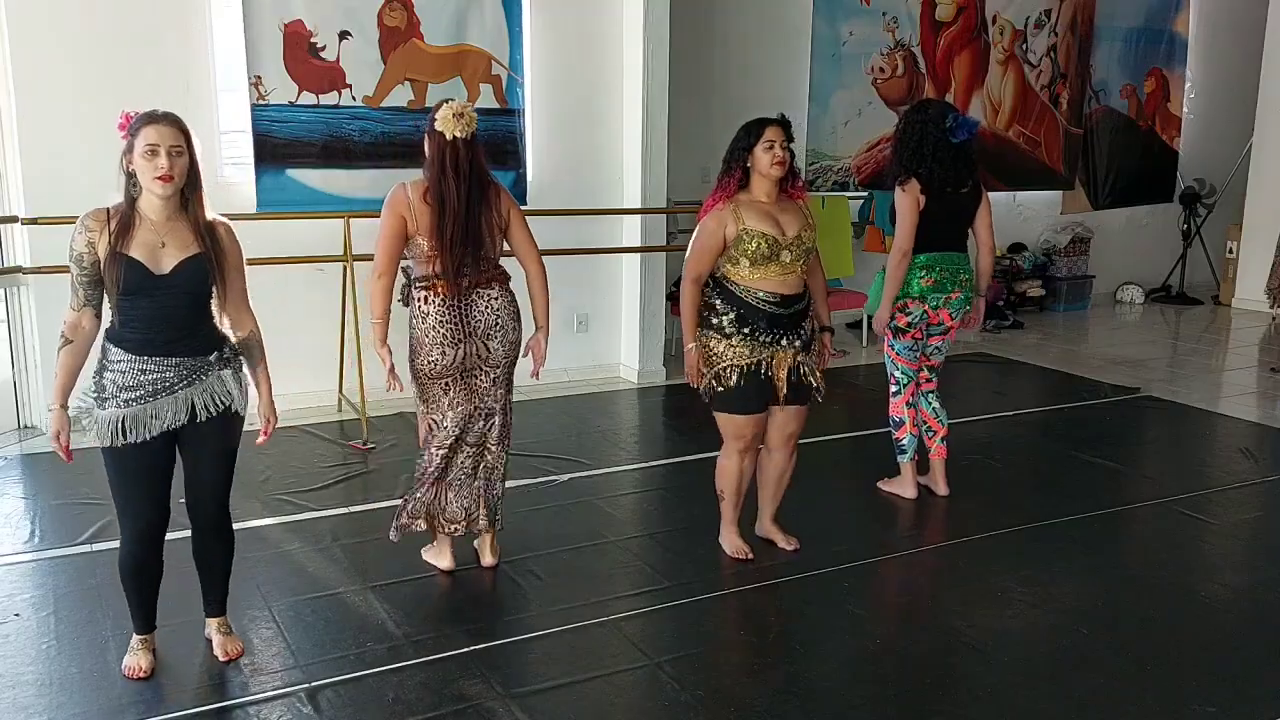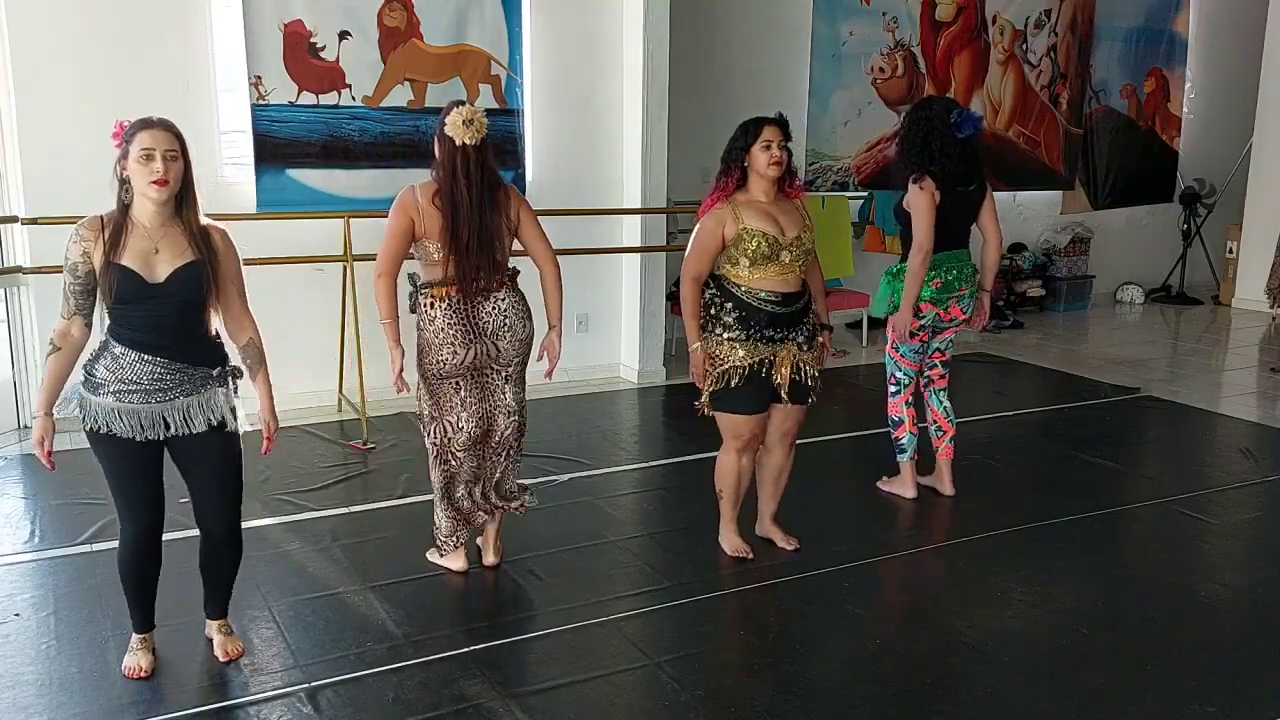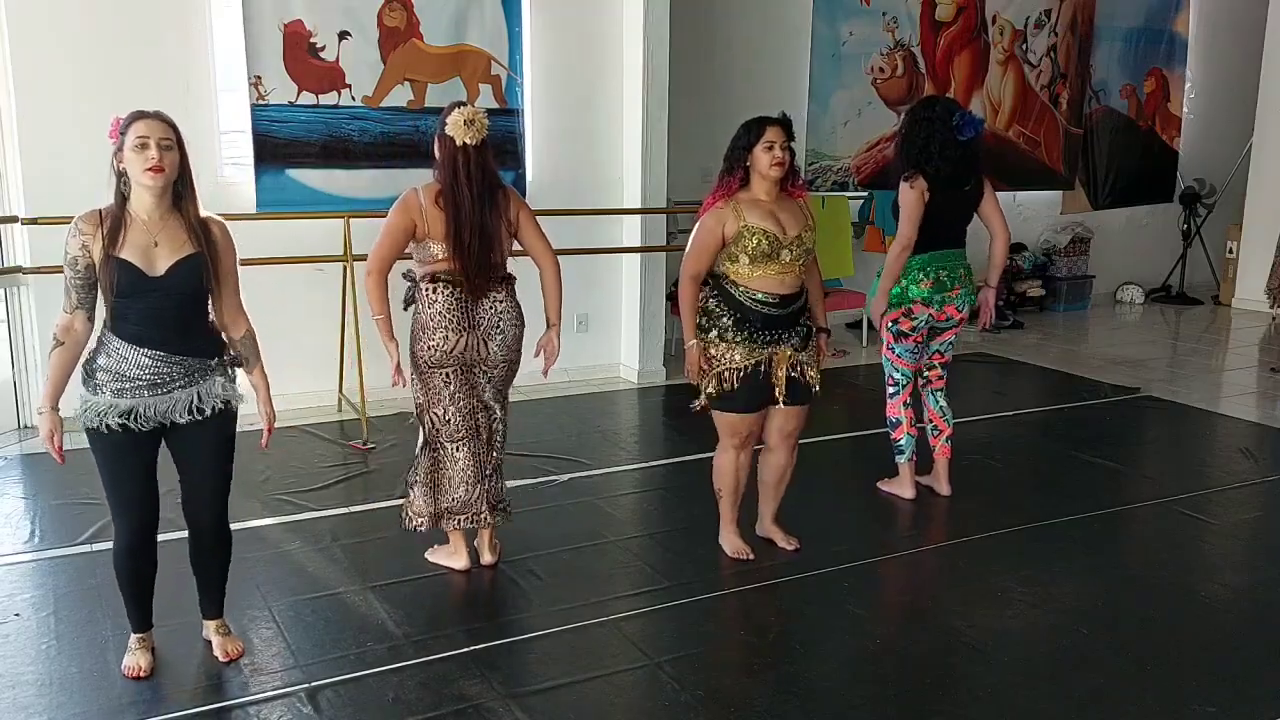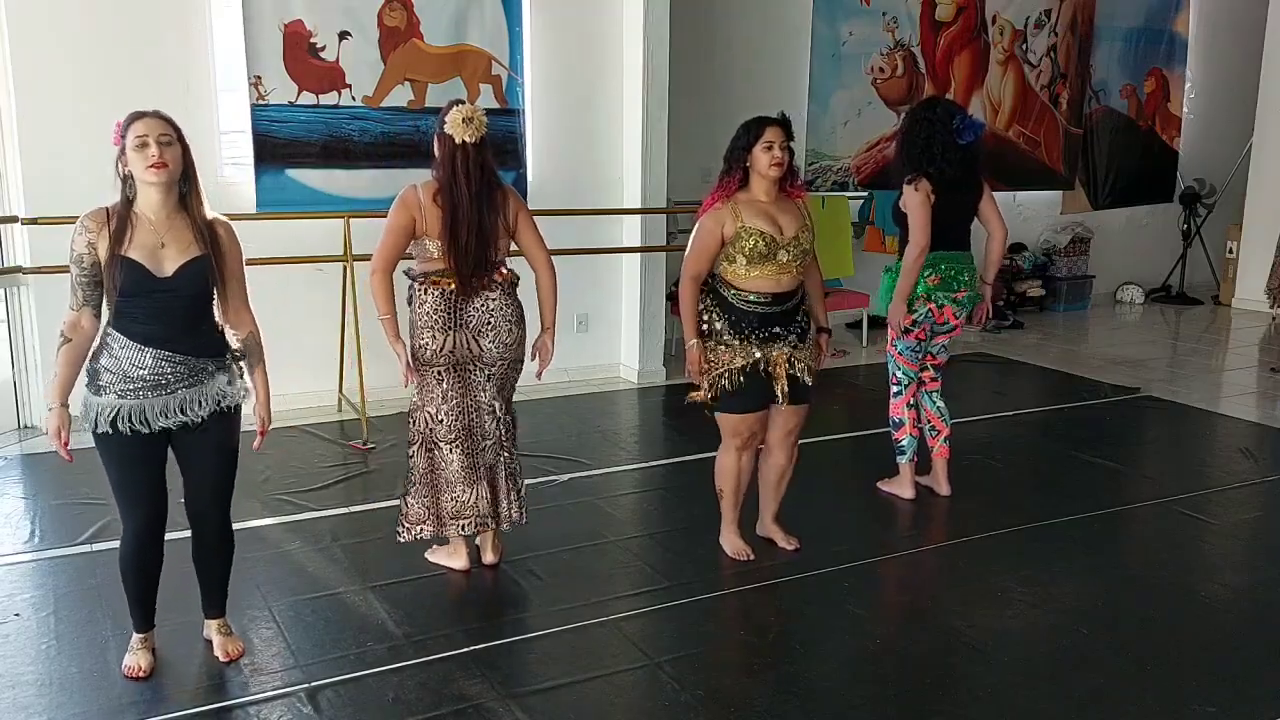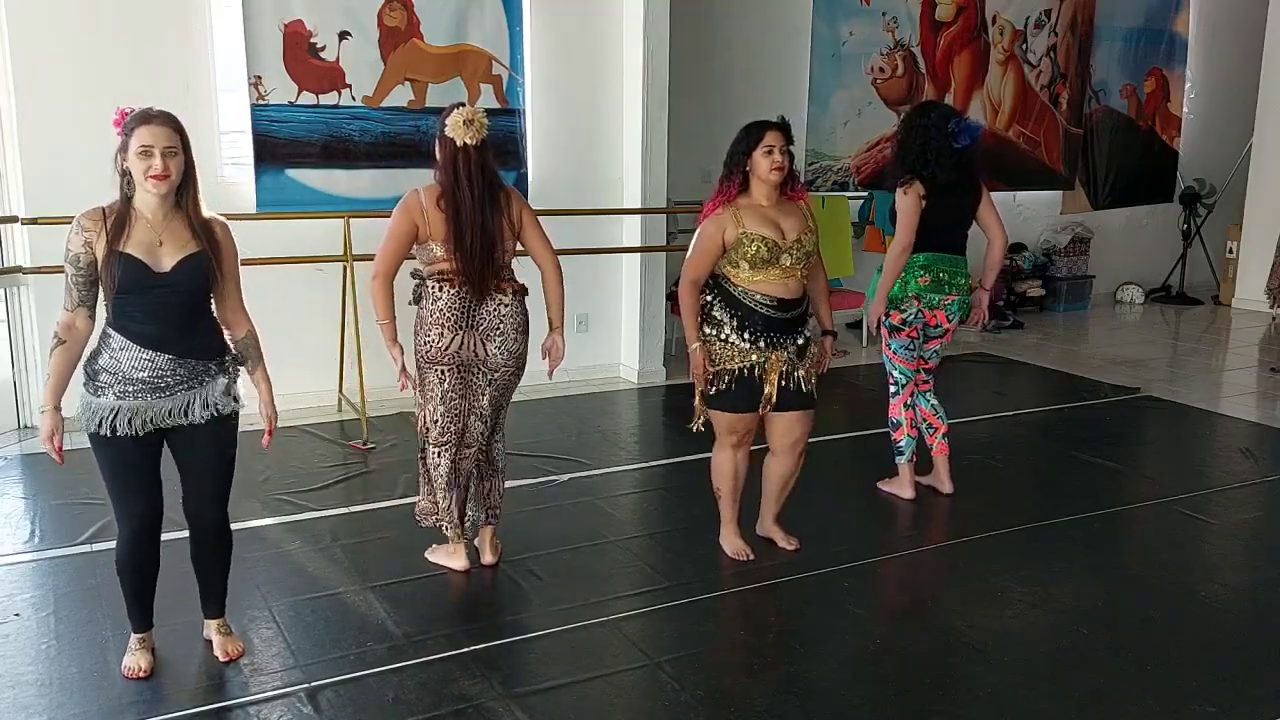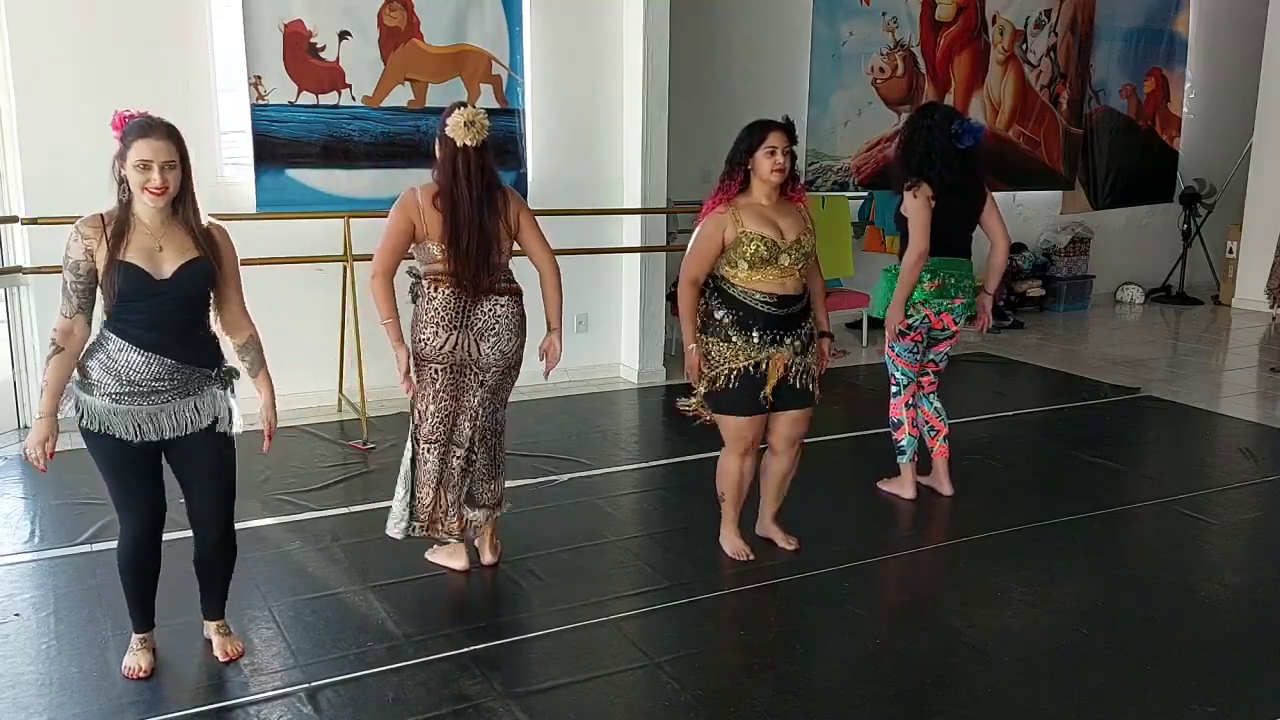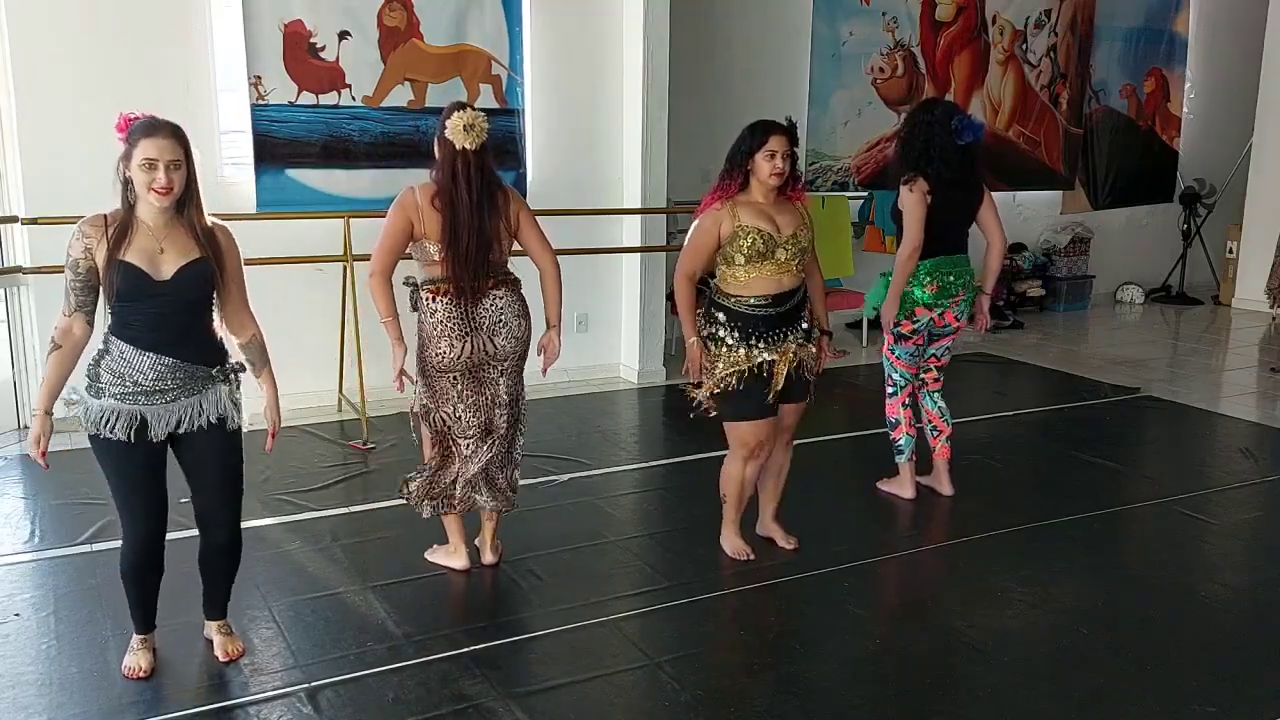
dt=0.7s
person 1, frame 1
left shoulder: (214, 233)
right shoulder: (99, 228)
left elbow: (240, 317)
right elbow: (81, 320)
left wrist: (265, 391)
right wrist: (59, 403)
left hip: (207, 389)
right hip: (129, 397)
left knee: (211, 514)
right knee: (142, 524)
left ankle: (217, 620)
right ankle: (142, 635)
person 1, frame 2
left shoulder: (210, 239)
right shoulder: (94, 236)
left elbow: (240, 323)
right elbow: (72, 327)
left wrist: (265, 396)
right wrist: (42, 410)
left hip: (201, 397)
right hip: (121, 400)
left knee: (221, 521)
right knee: (140, 527)
left ankle: (217, 621)
right ankle: (142, 635)
person 1, frame 3
left shoulder: (209, 232)
right shoulder: (92, 230)
left elbow: (233, 317)
right elbow: (74, 322)
left wrist: (263, 388)
right wrist: (49, 404)
left hip: (201, 391)
right hip: (120, 397)
left knee: (208, 515)
right knee: (134, 523)
left ankle: (215, 621)
right ankle: (141, 635)
person 1, frame 4
left shoulder: (215, 232)
right shoulder: (99, 228)
left elbow: (239, 316)
right elbow: (82, 320)
left wrist: (261, 389)
right wrist: (57, 402)
left hip: (206, 391)
right hip: (124, 396)
left knee: (211, 513)
right knee: (142, 522)
left ankle: (216, 620)
right ankle: (142, 634)
person 1, frame 5
left shoulder: (211, 231)
right shoulder: (95, 228)
left elbow: (234, 315)
right elbow: (75, 320)
left wrist: (264, 389)
right wrist: (50, 404)
left hip: (203, 392)
right hip: (122, 397)
left knee: (209, 514)
right knee: (138, 522)
left ankle: (215, 620)
right ankle: (140, 635)
person 1, frame 6
left shoulder: (210, 238)
right shoulder: (94, 234)
left elbow: (236, 321)
right elbow: (71, 327)
left wrist: (265, 391)
right wrist: (46, 413)
left hip: (196, 400)
right hip: (114, 402)
left knee: (214, 521)
right knee: (140, 524)
left ankle: (215, 621)
right ankle: (142, 634)
person 1, frame 7
left shoulder: (213, 238)
right shoulder: (96, 235)
left elbow: (240, 321)
right elbow: (73, 325)
left wrist: (269, 389)
right wrist: (43, 409)
left hip: (204, 400)
right hip: (122, 402)
left knee: (221, 520)
right knee: (143, 528)
left ankle: (217, 621)
right ankle: (142, 635)
person 2, frame 1
left shoulder: (406, 197)
right shoulder: (496, 195)
left elbow: (382, 274)
right elbow: (534, 264)
left wrist: (381, 341)
right wrist: (541, 330)
left hip: (436, 324)
right hip: (495, 320)
left knee: (440, 429)
right knee: (487, 429)
left ankle: (443, 545)
right ankle: (487, 542)
person 2, frame 2
left shoulder: (415, 200)
right shoulder: (507, 197)
left elbow: (383, 274)
right elbow: (548, 263)
left wrist: (394, 344)
right wrist: (555, 329)
left hip: (446, 329)
right hip: (505, 320)
left knee: (452, 435)
right knee: (498, 428)
left ankle: (456, 548)
right ankle: (491, 542)
person 2, frame 3
left shoulder: (417, 202)
right shoulder: (506, 199)
left elbow: (374, 271)
right elbow: (548, 261)
left wrist: (388, 339)
right wrist: (553, 327)
left hip: (441, 323)
right hip: (499, 321)
left knee: (446, 429)
right knee: (486, 426)
left ankle: (457, 546)
right ankle: (487, 540)
person 2, frame 4
left shoulder: (417, 198)
right shoulder: (505, 197)
left elbow: (380, 270)
right elbow: (543, 264)
left wrist: (395, 340)
right wrist: (547, 330)
left hip: (439, 323)
right hip: (498, 319)
left knee: (444, 428)
right knee: (492, 426)
left ankle: (457, 547)
right ankle: (490, 541)
person 2, frame 5
left shoulder: (419, 203)
right shoulder: (509, 200)
left elbow: (380, 275)
right elbow: (549, 264)
left wrist: (392, 343)
right wrist: (556, 329)
left hip: (446, 326)
right hip: (504, 325)
left knee: (442, 433)
right knee: (486, 430)
left ankle: (455, 547)
right ankle: (487, 540)
person 2, frame 6
left shoulder: (417, 201)
right shoulder: (507, 201)
left elbow: (380, 274)
right elbow: (547, 264)
left wrist: (398, 344)
right wrist: (554, 331)
left hip: (440, 326)
right hip: (500, 323)
left knee: (439, 434)
right knee: (486, 430)
left ankle: (454, 547)
right ankle: (487, 540)
person 2, frame 7
left shoulder: (416, 201)
right shoulder: (507, 199)
left elbow: (378, 272)
right elbow: (548, 263)
left wrist: (397, 341)
right wrist: (553, 327)
left hip: (445, 327)
right hip: (504, 321)
left knee: (441, 432)
right knee: (492, 428)
left ankle: (456, 546)
right ankle: (489, 540)
person 3, frame 1
left shoulder: (798, 207)
right shoulder: (725, 213)
left elbow: (813, 270)
right elbow: (692, 279)
left wrist: (824, 327)
right wrist: (691, 342)
left hip: (792, 339)
right hip: (738, 337)
left knee: (786, 439)
right knee: (742, 441)
left ankle: (767, 520)
right ankle: (728, 527)
person 3, frame 2
left shoulder: (796, 206)
right shoulder: (724, 212)
left elbow: (811, 267)
right elbow: (691, 278)
left wrist: (822, 325)
right wrist: (696, 342)
left hip: (792, 337)
right hip: (739, 338)
left knee: (783, 436)
right knee: (741, 440)
left ankle: (768, 520)
right ankle: (728, 527)
person 3, frame 3
left shoulder: (799, 207)
right shoulder: (726, 211)
left elbow: (810, 270)
right elbow: (690, 276)
left wrist: (820, 328)
right wrist: (692, 340)
left hip: (791, 336)
right hip: (737, 338)
left knee: (786, 437)
right knee: (737, 439)
left ankle: (768, 520)
right ankle: (728, 528)
person 3, frame 4
left shoulder: (797, 206)
right shoulder: (724, 212)
left elbow: (810, 269)
right elbow: (690, 278)
left wrist: (821, 327)
right wrist: (693, 341)
left hip: (790, 335)
right hip: (736, 338)
left knee: (785, 435)
right knee: (741, 439)
left ankle: (769, 520)
right ankle: (729, 528)
person 3, frame 5
left shoulder: (799, 209)
right shoulder: (725, 217)
left elbow: (815, 272)
right elbow: (690, 282)
left wrist: (827, 330)
right wrist: (695, 343)
left hip: (790, 343)
right hip: (735, 340)
left knee: (793, 441)
right knee: (734, 438)
left ankle: (768, 520)
right ankle: (728, 528)
person 3, frame 6
left shoulder: (799, 209)
right shoulder: (726, 215)
left elbow: (812, 273)
right elbow: (690, 280)
left wrist: (823, 332)
right wrist: (692, 344)
left hip: (791, 342)
right hip: (736, 341)
left knee: (789, 439)
right knee: (743, 442)
left ankle: (768, 519)
right ankle: (729, 528)
person 3, frame 7
left shoulder: (796, 209)
right shoulder: (722, 212)
left elbow: (812, 271)
right elbow: (685, 276)
left wrist: (822, 329)
right wrist: (693, 338)
left hip: (791, 337)
right hip: (737, 341)
left knee: (783, 437)
right knee: (750, 445)
left ankle: (768, 518)
right ankle: (729, 528)
person 4, frame 1
left shoulder: (911, 185)
right shoulder: (971, 185)
left elbow: (903, 250)
right elbow: (986, 246)
left wrist: (886, 302)
right wrist: (978, 295)
left hip: (916, 290)
right hip: (956, 291)
left knee: (901, 385)
right knee: (927, 384)
left ankle: (907, 479)
right ankle: (937, 475)
person 4, frame 2
left shoulder: (923, 182)
right shoulder: (975, 181)
left elbow: (922, 248)
right elbow: (993, 240)
left wrist: (906, 306)
right wrist: (984, 292)
left hip: (925, 292)
right hip: (959, 289)
left knee: (901, 385)
right knee: (935, 382)
left ankle: (906, 479)
right ankle: (943, 475)
person 4, frame 3
left shoulder: (917, 181)
right shoulder: (974, 179)
left elbow: (904, 242)
right elbow: (1001, 235)
left wrist: (881, 294)
right wrist: (989, 288)
left hip: (916, 291)
right hip: (956, 288)
left knee: (900, 385)
right knee: (934, 382)
left ankle: (905, 479)
right ankle: (941, 476)
person 4, frame 4
left shoulder: (919, 183)
right shoulder: (972, 180)
left elbow: (918, 246)
right elbow: (998, 233)
left wrist: (898, 299)
right wrist: (984, 285)
left hip: (923, 290)
right hip: (958, 289)
left knee: (902, 384)
right knee: (930, 383)
left ankle: (905, 479)
right ankle: (939, 475)
person 4, frame 5
left shoulder: (913, 186)
right shoulder: (972, 185)
left elbow: (902, 245)
right elbow: (999, 239)
left wrist: (880, 297)
right wrist: (982, 291)
left hip: (912, 291)
right hip: (952, 293)
left knee: (900, 385)
right knee: (922, 382)
left ankle: (905, 479)
right ankle: (942, 473)
person 4, frame 6
left shoulder: (920, 188)
right shoulder: (975, 187)
left elbow: (918, 251)
right elbow: (1001, 244)
left wrist: (897, 303)
right wrist: (985, 294)
left hip: (921, 295)
right hip: (957, 296)
left knee: (902, 387)
right knee: (926, 385)
left ankle: (906, 479)
right ankle: (941, 475)
person 4, frame 7
left shoulder: (917, 183)
right shoulder: (973, 184)
left elbow: (912, 244)
right elbow: (997, 242)
left wrist: (890, 297)
right wrist: (983, 294)
left hip: (919, 291)
right hip: (956, 293)
left knee: (898, 385)
right knee: (928, 384)
left ankle: (905, 478)
right ankle: (941, 474)
